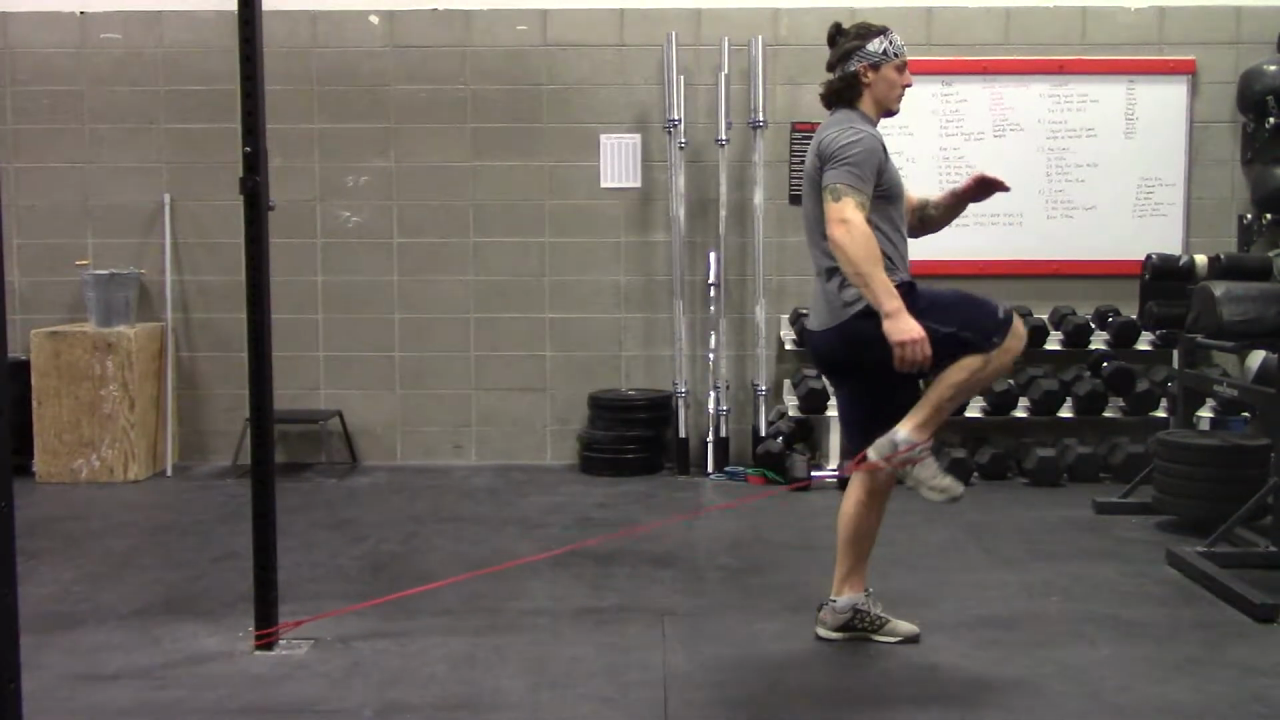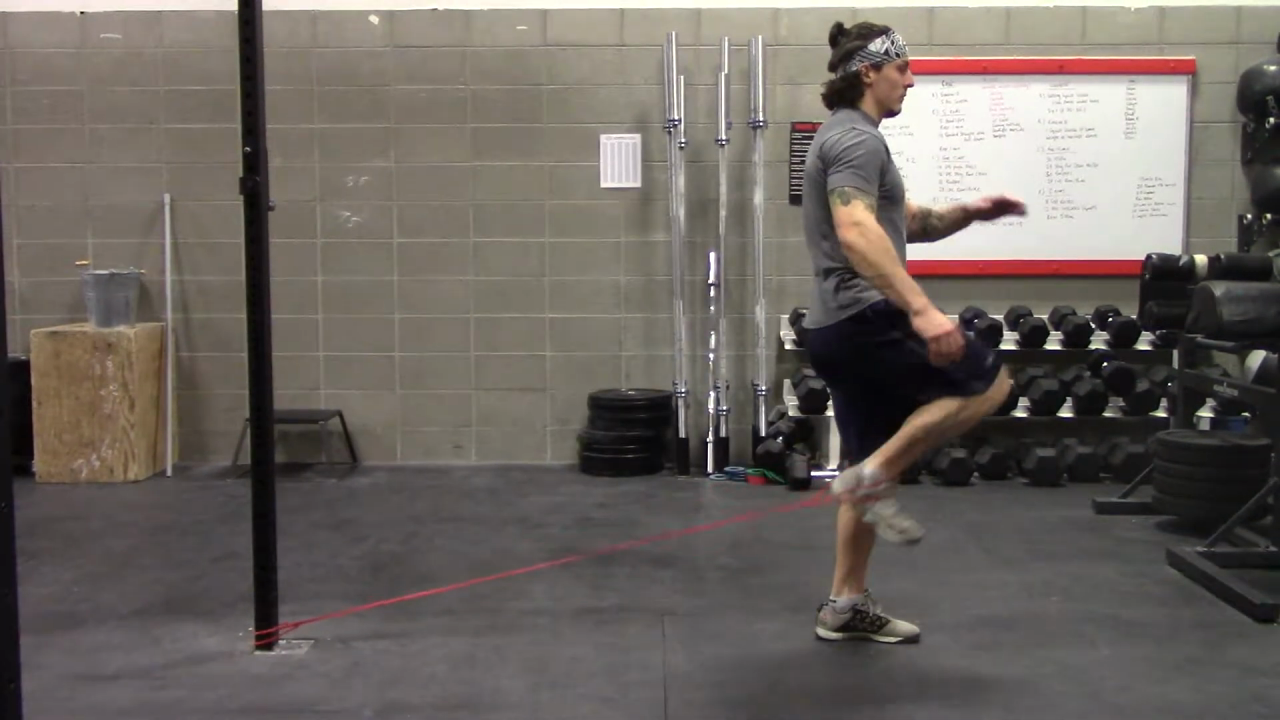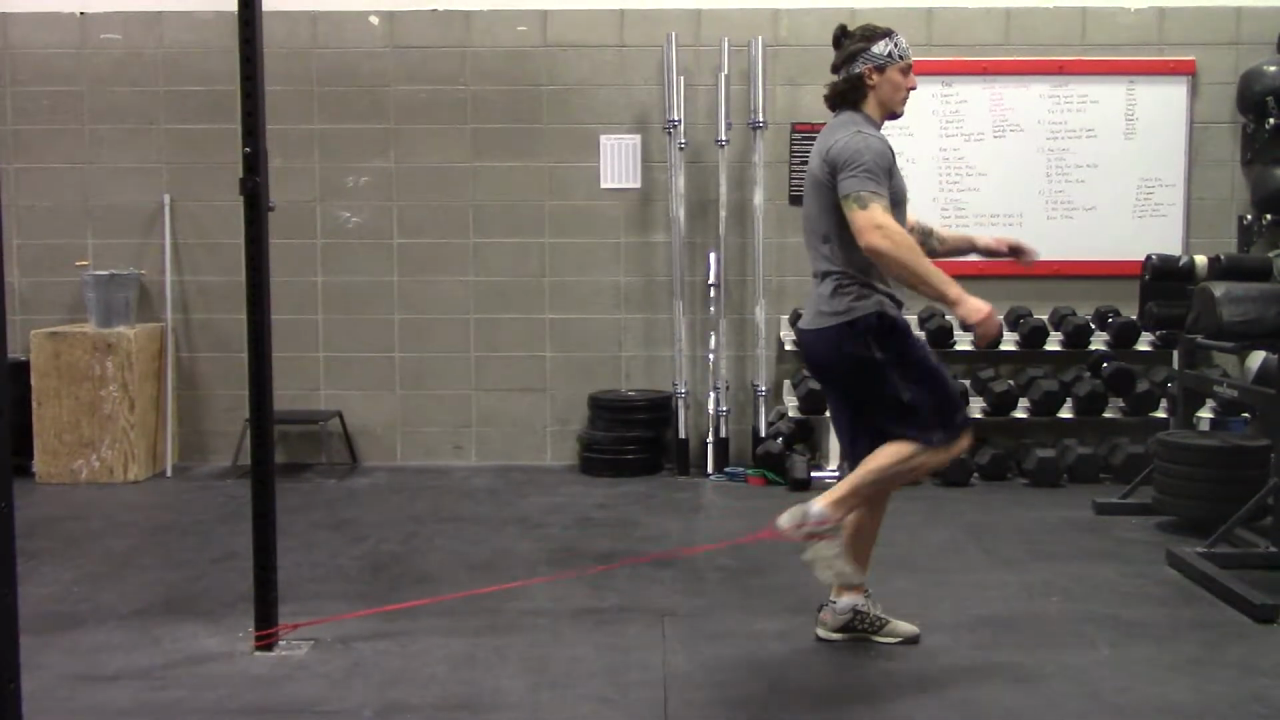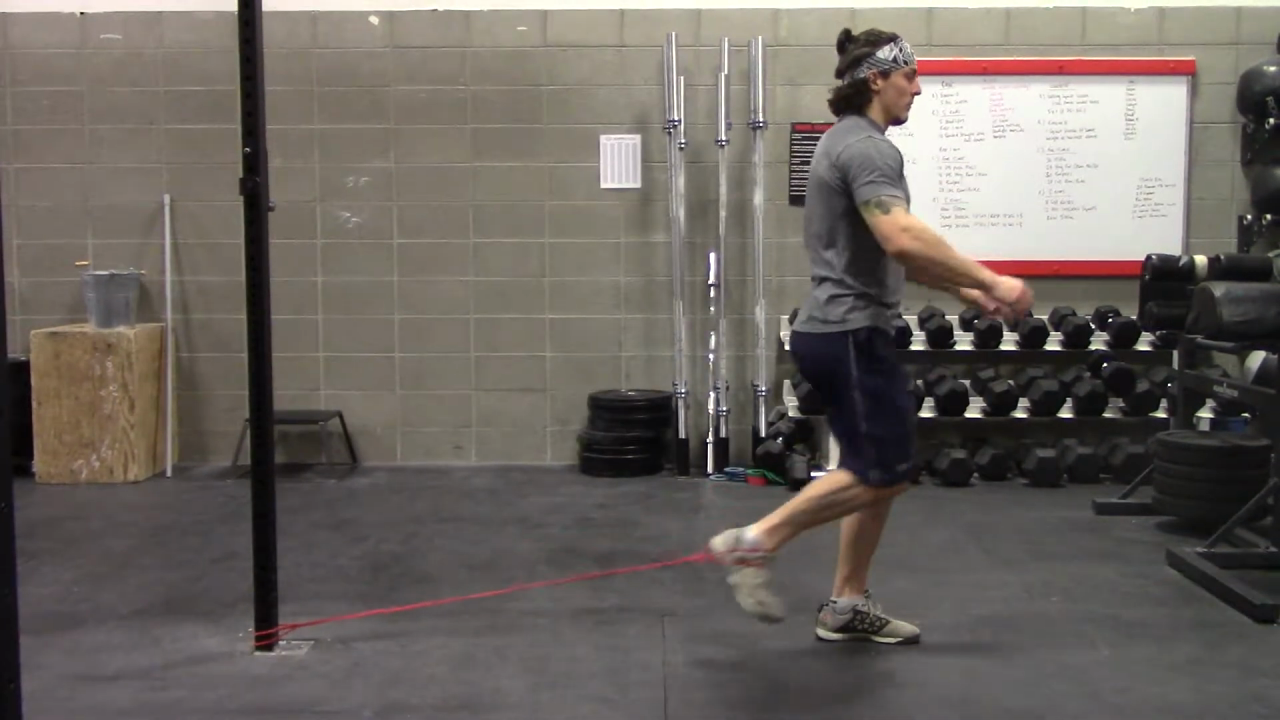
dt=0.1s
person 1, frame 1
left shoulder: (850, 138)
right shoulder: (853, 136)
left elbow: (910, 219)
right elbow: (846, 229)
left wrist: (960, 196)
right wrist: (893, 313)
left hip: (845, 328)
right hip: (866, 318)
left knee: (876, 469)
right knee: (1005, 335)
left ankle: (846, 604)
right ankle: (908, 441)
person 1, frame 2
left shoulder: (852, 137)
right shoulder: (853, 137)
left elbow: (905, 223)
right elbow: (857, 233)
left wrist: (970, 211)
right wrist: (922, 308)
left hip: (844, 325)
right hip: (861, 317)
left knee: (878, 463)
right knee: (987, 386)
left ankle: (845, 604)
right ankle: (869, 480)
person 1, frame 3
left shoulder: (851, 139)
right shoulder: (859, 140)
left elbow: (901, 232)
right elbow: (877, 238)
left wrist: (975, 243)
right wrist: (959, 300)
left hip: (840, 329)
right hip: (857, 324)
left knee: (877, 468)
right knee: (944, 439)
left ankle: (846, 607)
right ankle: (823, 515)
person 1, frame 4
left shoulder: (853, 141)
right shoulder: (865, 147)
left elbow: (887, 249)
right elbow: (902, 239)
left wrist: (962, 287)
right wrist: (989, 279)
left hip: (852, 333)
right hip: (847, 336)
left knee: (885, 473)
right knee: (879, 474)
left ankle: (845, 607)
right ankle: (755, 543)
